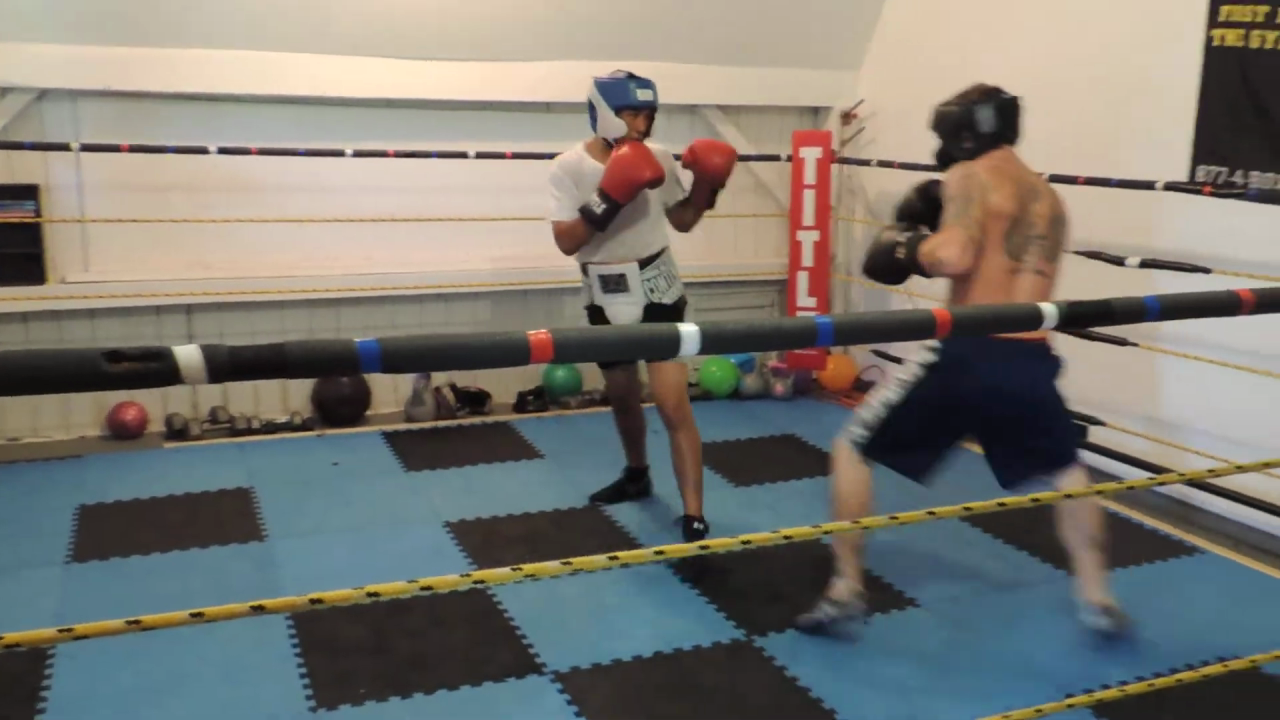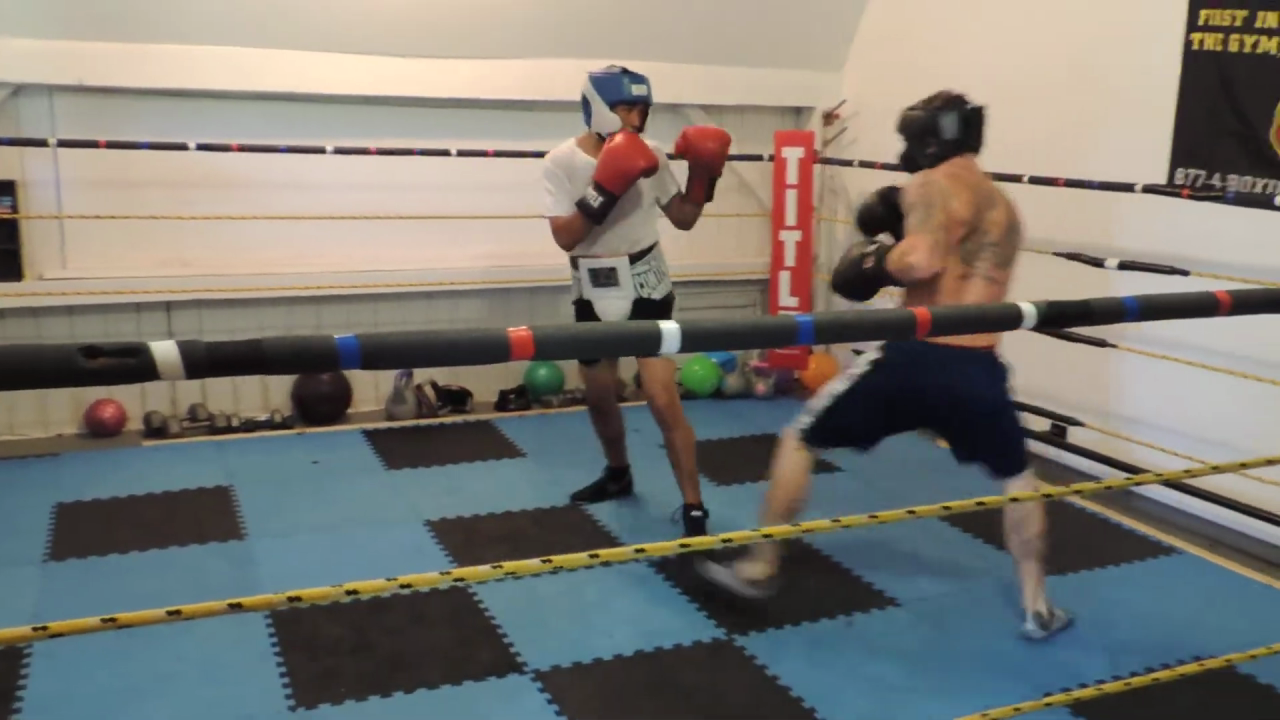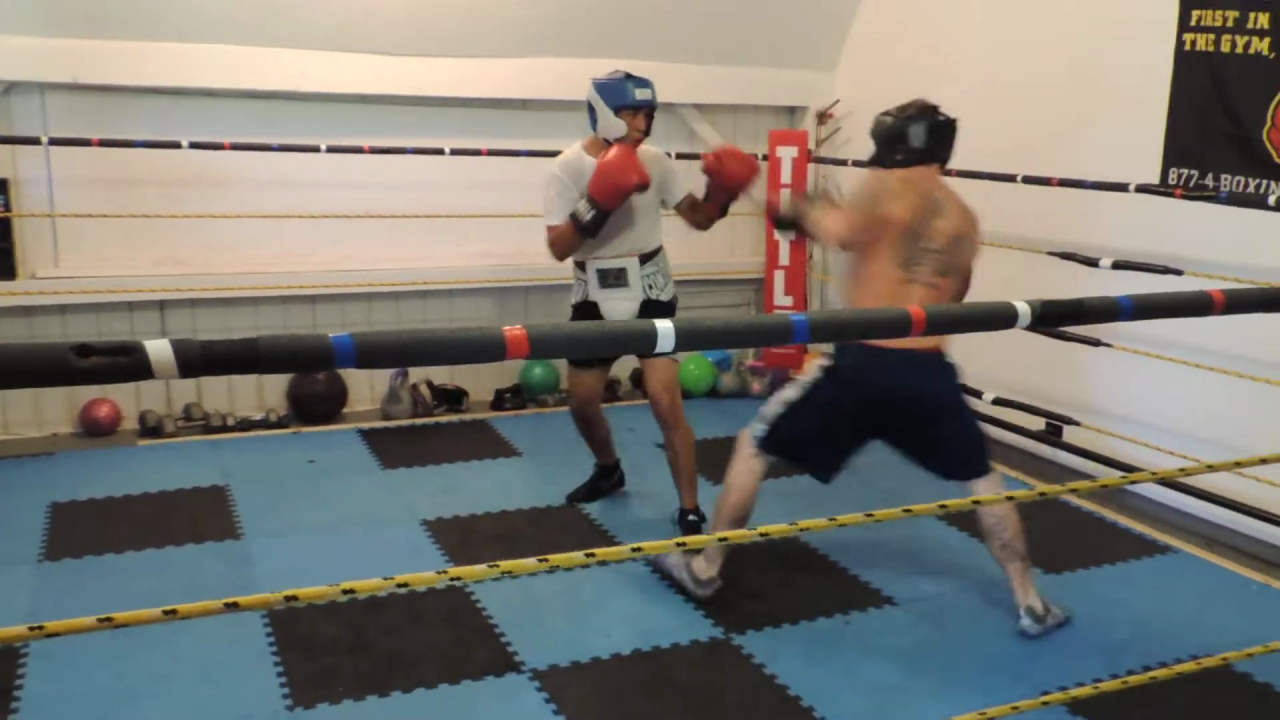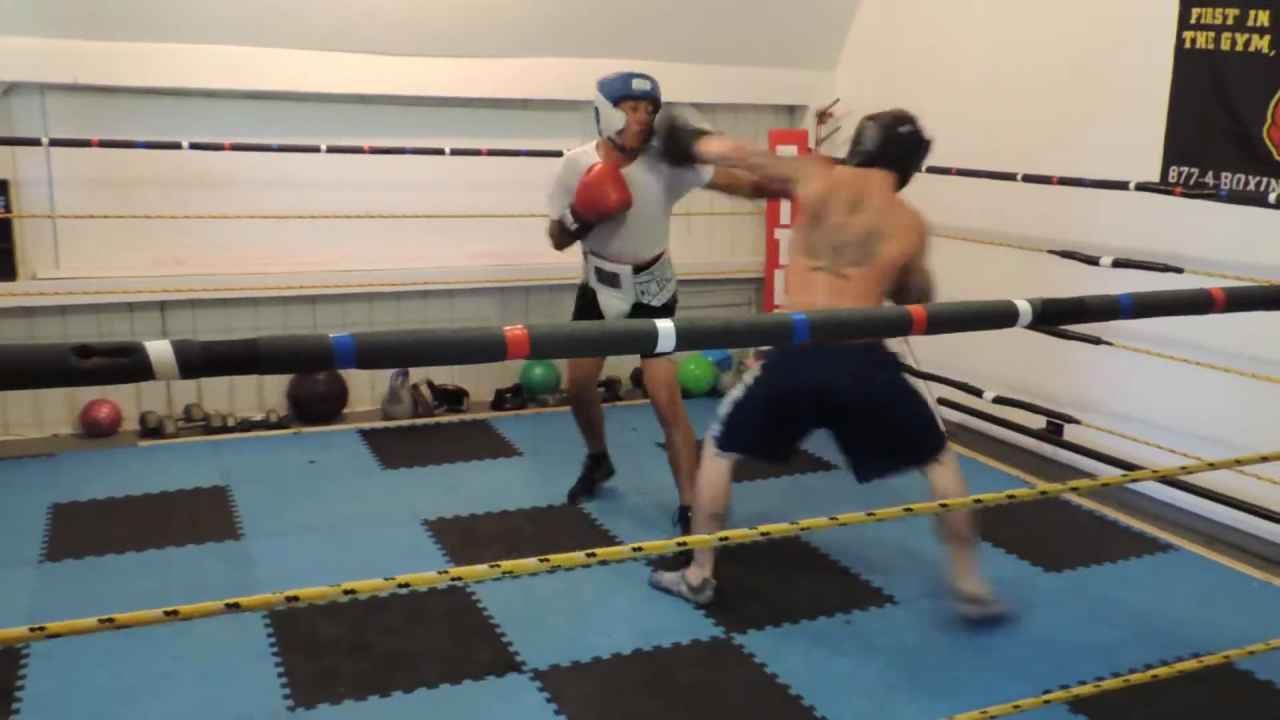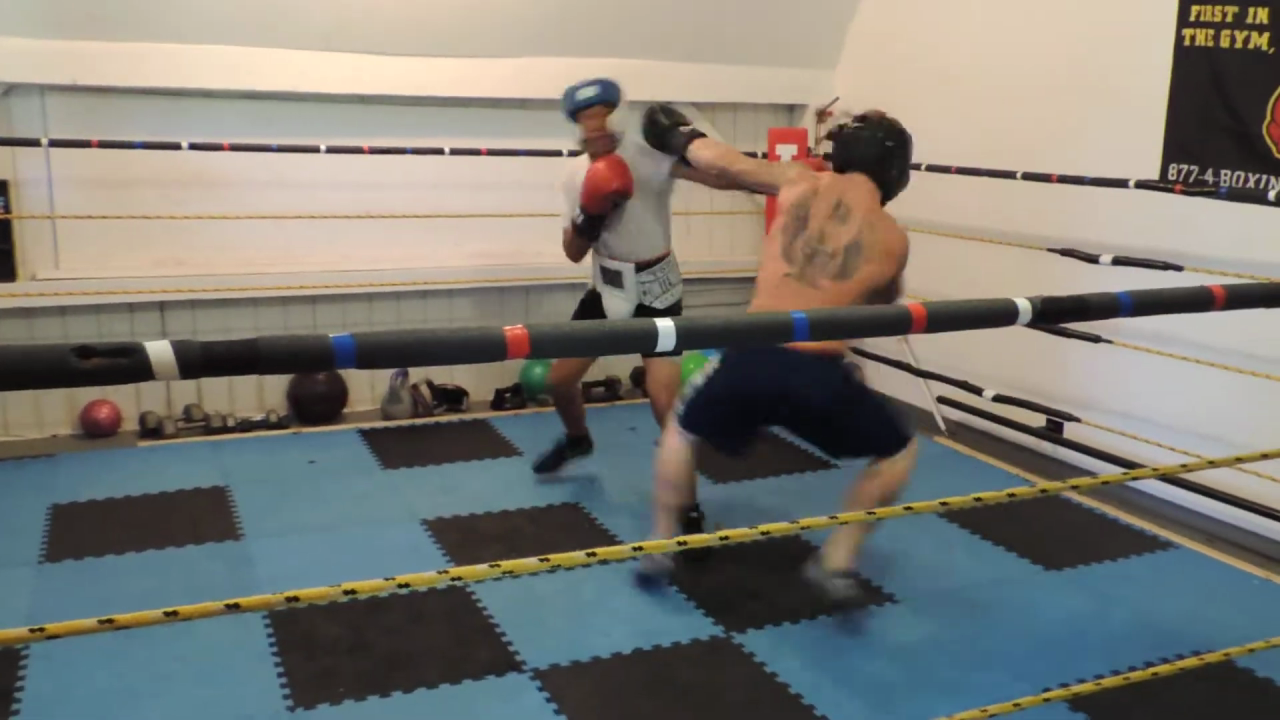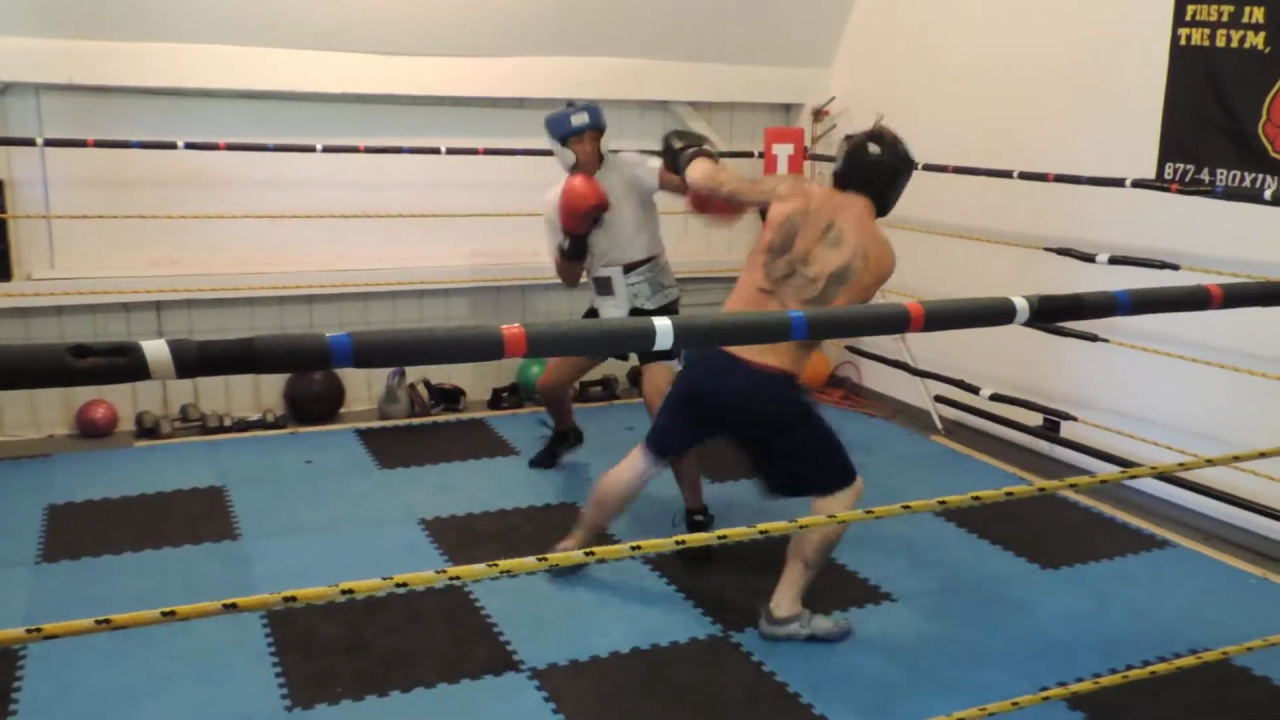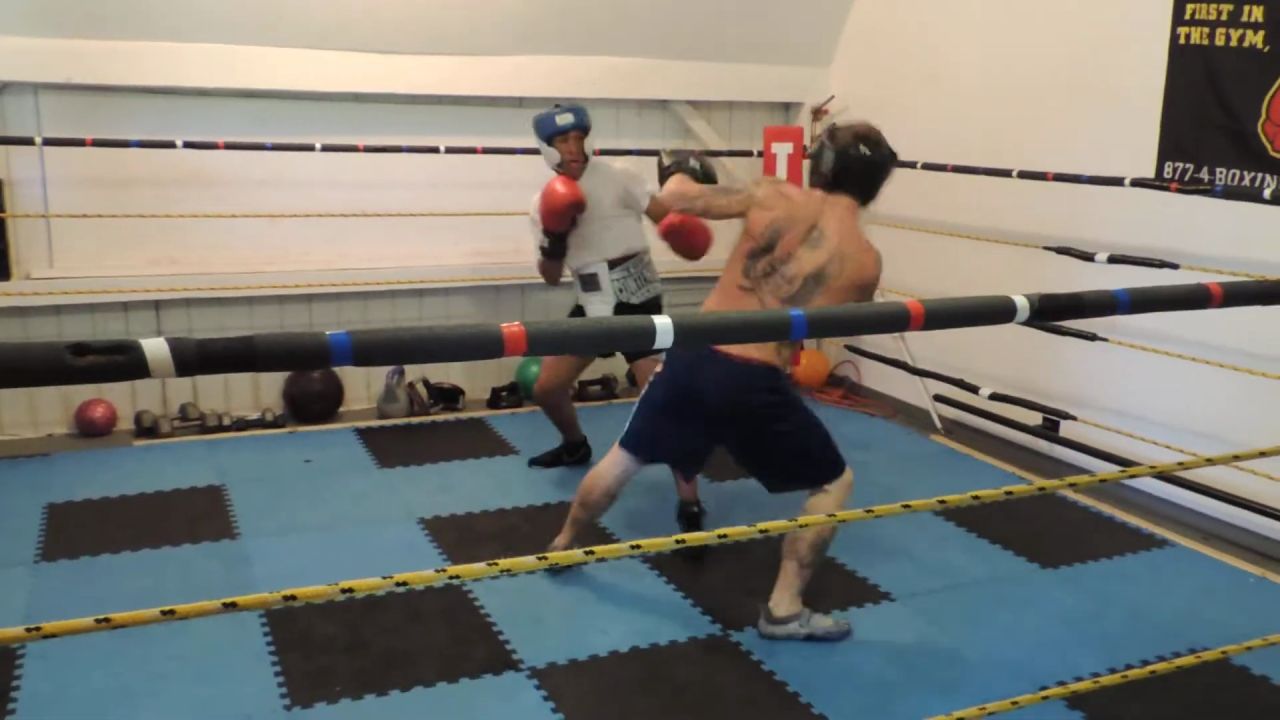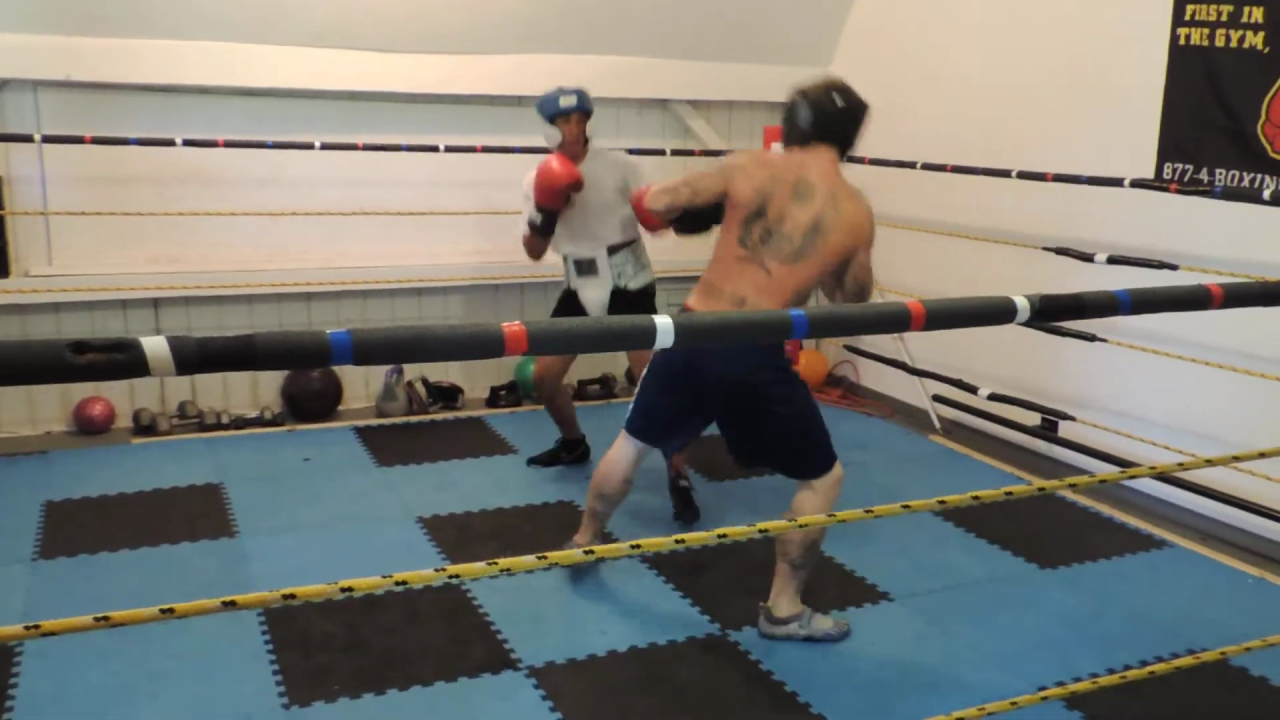
dt=0.1s
person 1, frame 1
left shoulder: (971, 177)
right shoulder: (1050, 200)
left elbow: (954, 258)
left wrist: (908, 245)
left hip: (965, 355)
right hip: (1030, 362)
left knee: (851, 449)
right knee: (1067, 476)
left ankle: (845, 590)
right ankle: (1096, 597)
person 1, frame 2
left shoulder: (933, 185)
right shoulder: (1006, 210)
left elbow: (922, 263)
left wrist: (875, 260)
left hip: (910, 360)
right hip: (977, 368)
left knee: (796, 442)
right knee: (1015, 479)
left ankle: (759, 569)
right ankle: (1038, 607)
person 1, frame 3
left shoulder: (885, 185)
right shoulder: (965, 218)
left elbow: (841, 231)
left wrist: (799, 211)
left hip: (860, 363)
right hip: (926, 370)
left knee: (753, 448)
right knee: (982, 482)
left ankle: (705, 567)
right ankle: (1029, 603)
person 1, frame 4
left shoulder: (823, 178)
right shoulder: (912, 226)
left elbow: (730, 154)
right elbow: (919, 299)
left wrist: (685, 140)
left hip: (792, 358)
right hip: (862, 364)
left knee: (719, 453)
right knee: (939, 463)
left ankle: (698, 575)
right ankle: (969, 585)
person 1, frame 5
left shoulder: (801, 180)
right shoulder: (893, 240)
left elbow: (713, 157)
left wrist: (678, 132)
left hip: (751, 357)
right hip: (819, 374)
left knee: (680, 432)
right knee: (898, 454)
left ankle: (658, 551)
right ankle: (837, 558)
person 1, frame 6
left shoulder: (796, 197)
right shoulder: (880, 256)
left elbow: (706, 178)
left wrist: (689, 152)
left hip: (709, 364)
right hip: (770, 389)
left knee: (645, 458)
right knee: (843, 489)
left ankle: (573, 546)
right ankle: (785, 609)
person 1, frame 7
left shoulder: (775, 199)
right shoulder: (866, 260)
left elbow: (678, 196)
left wrist: (677, 183)
left hip: (690, 360)
right hip: (752, 383)
left knee: (625, 456)
right knee: (833, 484)
left ankle: (562, 546)
right ankle: (784, 609)
person 1, frame 8
left shoulder: (751, 168)
right shoulder: (857, 214)
left elbow: (650, 204)
right elbow: (852, 296)
left wrist: (689, 209)
right hip: (755, 356)
left knee: (634, 442)
right knee: (822, 478)
left ankle: (583, 547)
right ankle: (783, 609)
person 2, frame 1
left shoulder: (659, 161)
right shoulder: (569, 168)
left elbow: (684, 221)
right elbow: (567, 242)
left wrist: (708, 185)
right wrist: (609, 197)
left hip: (657, 293)
right hip: (605, 298)
left knee: (673, 405)
right knee: (621, 396)
left ankle: (694, 521)
right ankle: (636, 475)
person 2, frame 2
left shoulder: (648, 157)
right shoulder: (561, 163)
left elbow: (683, 218)
right elbow: (565, 236)
left wrist: (703, 173)
right wrist: (605, 187)
left hip: (646, 288)
right hip: (592, 293)
left knee: (663, 401)
right knee: (599, 395)
left ankle: (693, 509)
right ankle: (617, 474)
person 2, frame 3
left shoulder: (655, 161)
right shoulder: (568, 168)
left elbow: (699, 218)
right elbow: (559, 248)
left wrist: (722, 190)
right wrist: (599, 204)
left hip: (650, 291)
right hip: (595, 296)
left knee: (665, 404)
right knee: (582, 401)
left ankle: (691, 513)
right ankle: (608, 469)
person 2, frame 4
left shoulder: (668, 161)
right shoulder: (576, 165)
left elbow: (734, 182)
right elbow: (557, 240)
left wrist: (775, 182)
right wrist: (581, 217)
left hip: (651, 292)
right hip: (599, 288)
left knee: (665, 402)
right knee: (577, 385)
left ankle: (690, 510)
right ankle: (598, 459)
person 2, frame 5
left shoulder: (651, 155)
right shoulder: (577, 176)
left elbow: (711, 174)
right elbow: (573, 253)
right wrist: (588, 214)
left hip: (655, 294)
right hip: (607, 290)
left knee: (665, 404)
right knee: (560, 379)
left ankle: (686, 509)
right ankle: (576, 438)
person 2, frame 6
left shoulder: (631, 169)
right shoulder: (562, 199)
left elbow: (683, 185)
right elbow: (569, 276)
right wrist: (572, 236)
left hip: (652, 301)
right hip: (605, 305)
left knee: (663, 407)
right knee: (549, 385)
left ankle: (696, 509)
right ankle: (566, 433)
person 2, frame 7
left shoulder: (617, 177)
right shoulder: (544, 203)
left elbow: (667, 216)
right elbow: (551, 277)
right wrist: (553, 235)
left hip: (636, 297)
right hip: (590, 304)
right knee: (546, 388)
left ankle: (690, 503)
right ankle: (575, 446)
person 2, frame 8
left shoulder: (616, 164)
right shoulder: (539, 179)
right elbow: (534, 251)
right wrist: (545, 212)
left hip: (629, 283)
right hip: (581, 288)
right knee: (544, 377)
left ankle: (679, 481)
right ankle: (572, 442)
